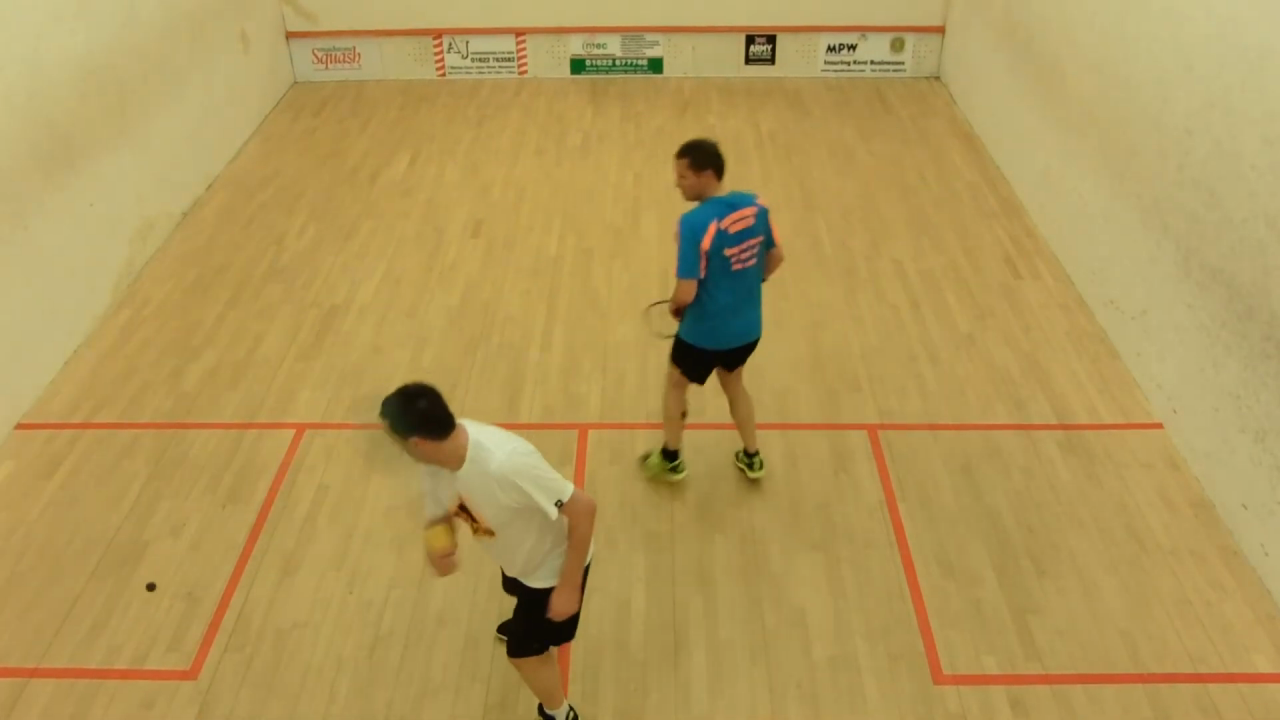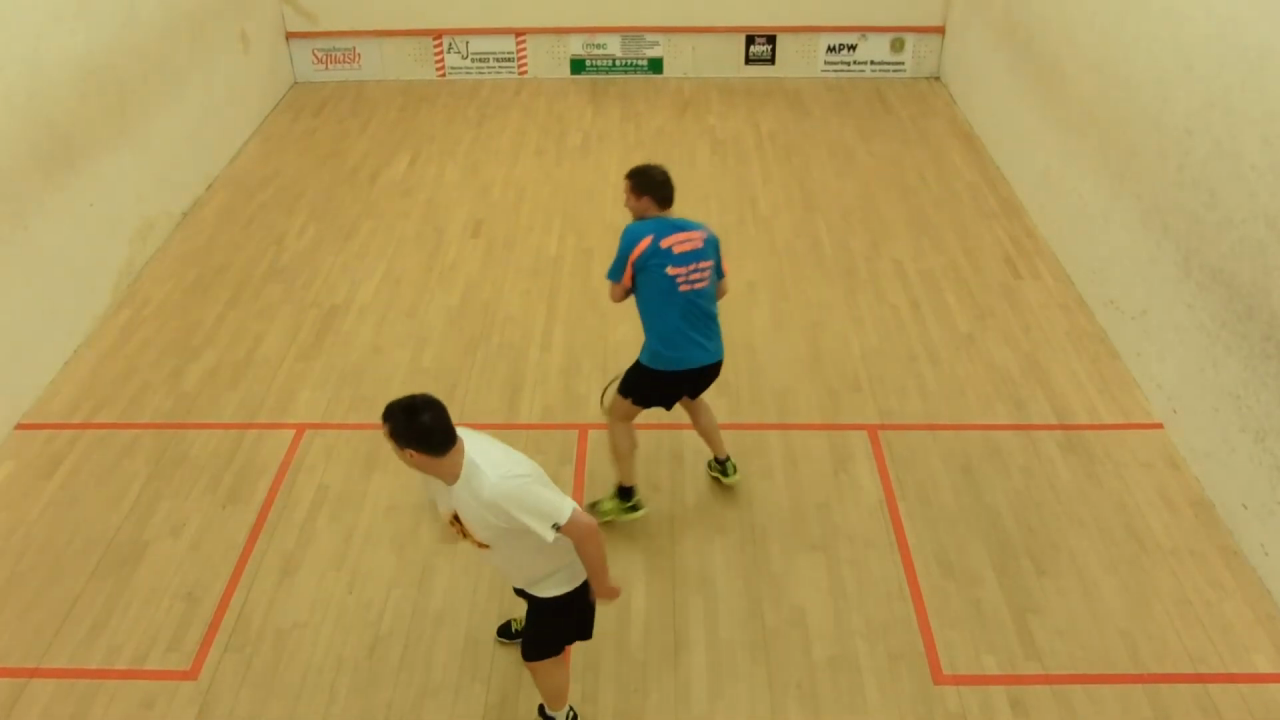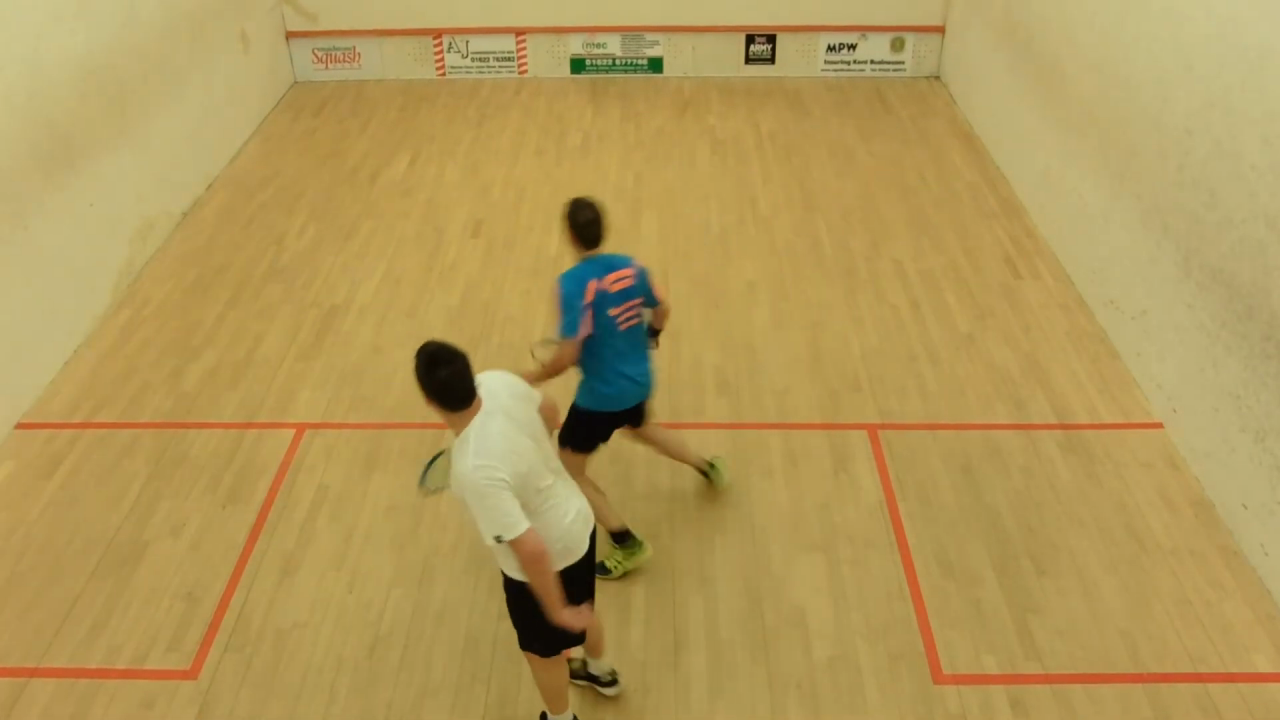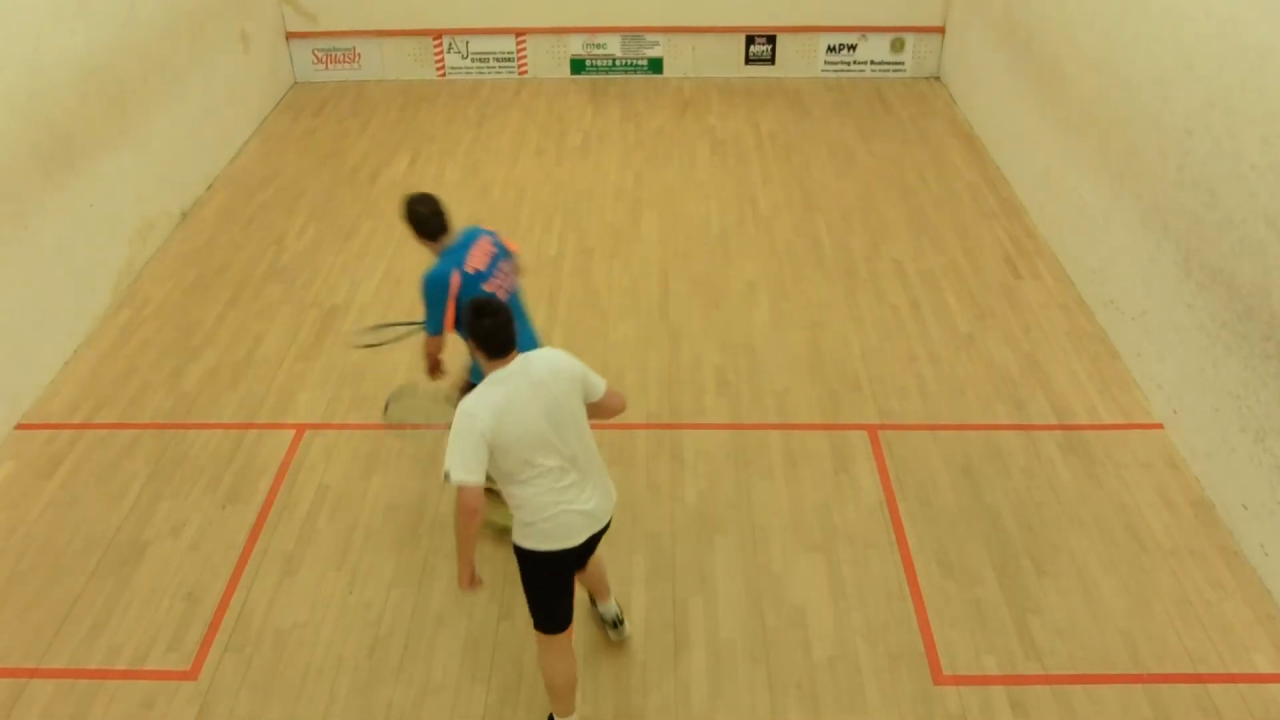
dt=0.3s
person 1, frame 1
left shoulder: (506, 463)
right shoulder: (434, 459)
left elbow: (583, 508)
right elbow: (439, 519)
left wrist: (569, 587)
right wrist: (439, 550)
left hip: (554, 563)
right hip: (520, 557)
left knee: (525, 651)
right knee: (518, 593)
right ankle: (531, 618)
person 1, frame 2
left shoulder: (500, 487)
right shoulder: (451, 451)
left elbow: (584, 527)
left wrist: (601, 583)
left hip: (560, 573)
right hip: (535, 558)
left knee: (539, 655)
right ankle: (531, 625)
person 1, frame 3
left shoulder: (476, 470)
right shoulder: (497, 382)
left elbow: (532, 551)
right elbow: (548, 410)
left wrist: (556, 609)
left hip: (546, 556)
right hip: (574, 522)
left knee: (542, 649)
right knee: (574, 612)
right ankle: (601, 672)
person 1, frame 4
left shoulder: (475, 411)
right shoulder: (558, 362)
left elbow: (468, 502)
right elbow: (614, 403)
left wrist: (464, 564)
left hip: (544, 533)
right hip: (597, 505)
left knee: (553, 634)
right knee: (580, 557)
right ankle: (609, 612)
person 2, frame 1
left shoulder: (695, 222)
right shoulder: (755, 206)
left elbow: (686, 292)
right elbow: (776, 256)
left wrist: (674, 308)
left hip: (704, 331)
right hip: (747, 327)
left knee: (675, 386)
right knee: (733, 385)
left ankle: (670, 460)
right ankle: (752, 457)
person 2, frame 2
left shoulder: (638, 235)
right shoulder: (705, 234)
left elbow: (616, 292)
right elbow: (719, 290)
left hip: (665, 356)
right hip: (711, 353)
left knee: (618, 415)
right knee: (692, 400)
left ankle: (626, 498)
right ankle: (723, 463)
person 2, frame 3
left shoulder: (575, 282)
right shoulder: (631, 267)
left elbow: (567, 354)
right elbow: (662, 310)
left wrist: (533, 377)
right wrist: (651, 336)
left hip: (602, 394)
right hip: (638, 380)
left knee: (569, 470)
right knee: (640, 428)
left ankle: (628, 546)
right ankle: (705, 466)
person 2, frame 4
left shoulder: (441, 276)
right shoulder: (485, 238)
left elbow: (434, 343)
right elbow: (513, 268)
left wrist: (431, 364)
right hip: (527, 351)
